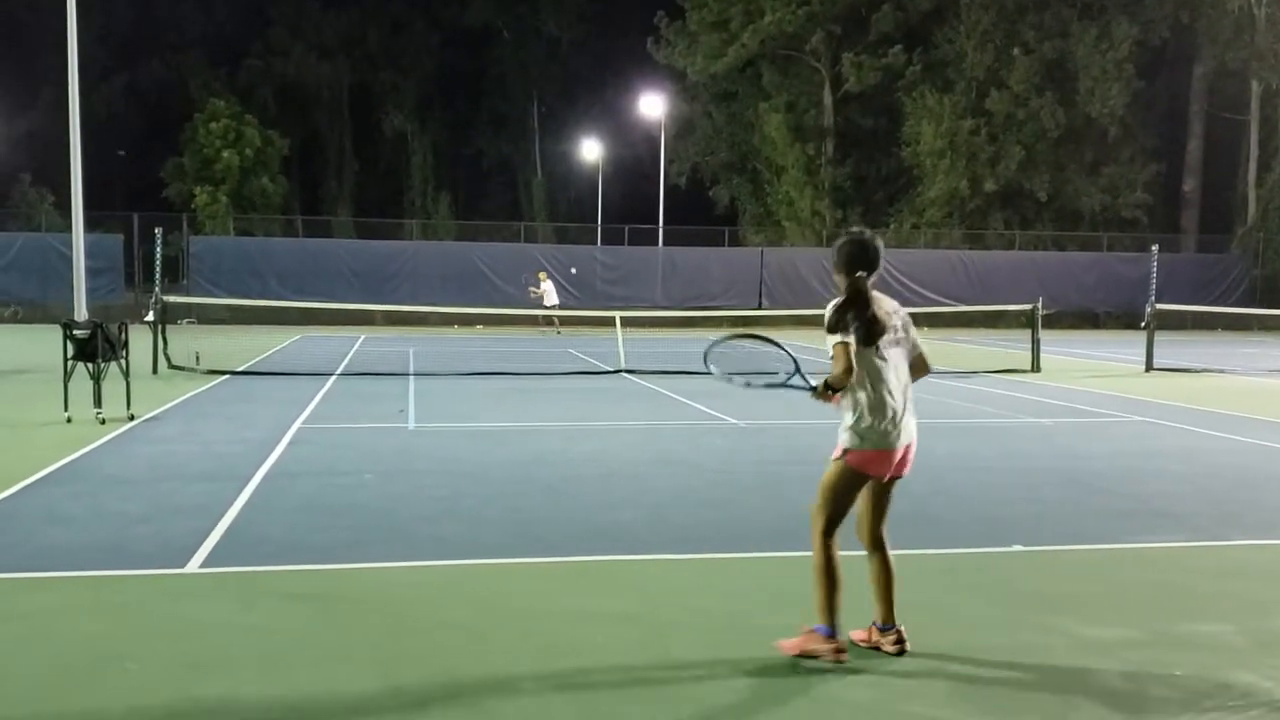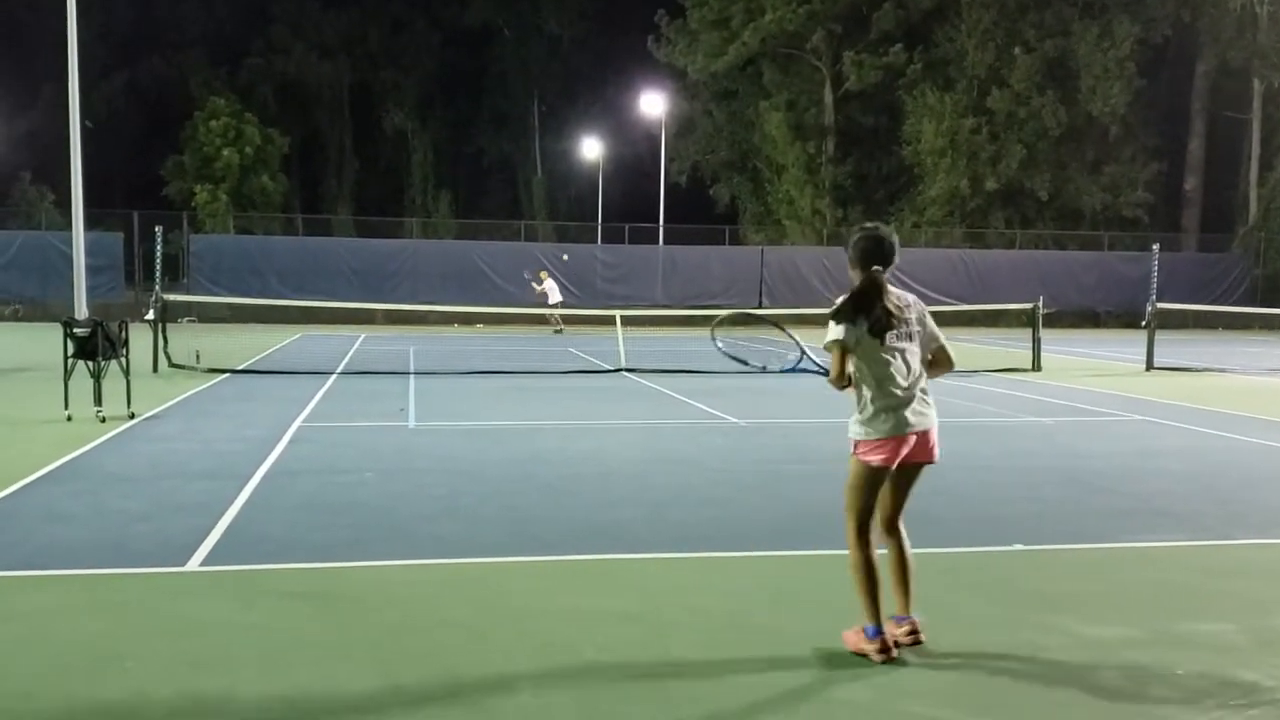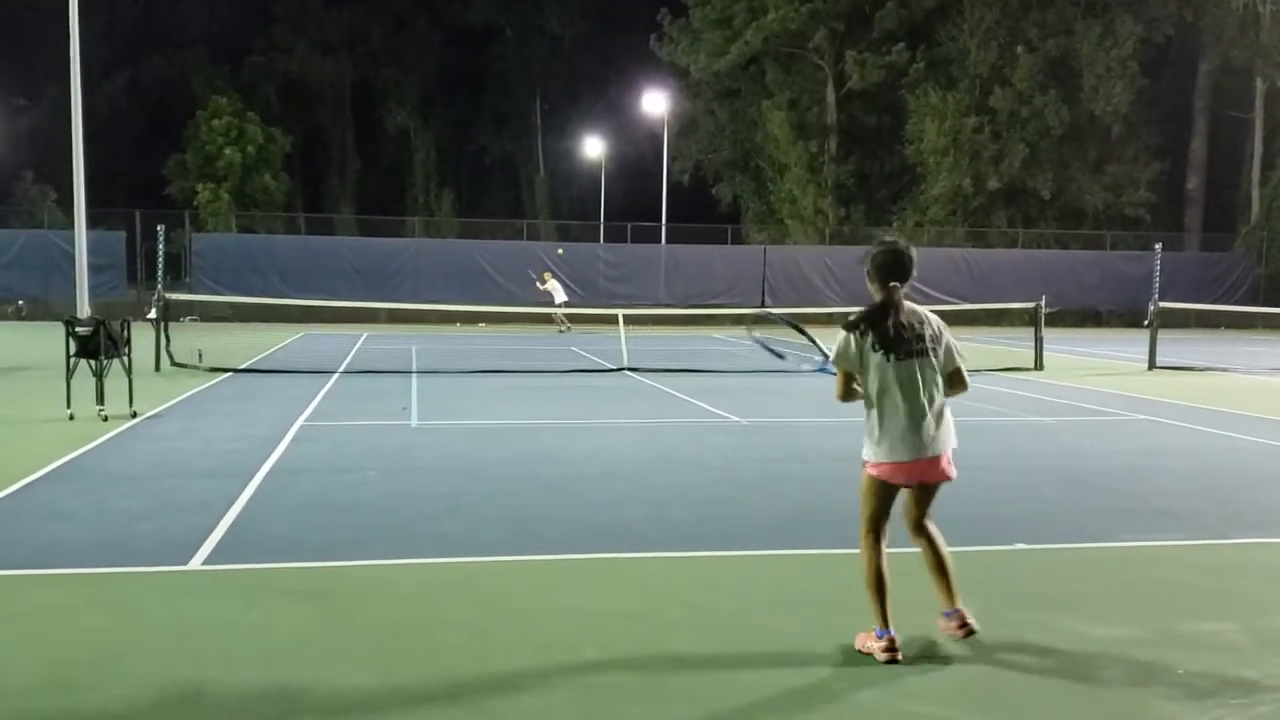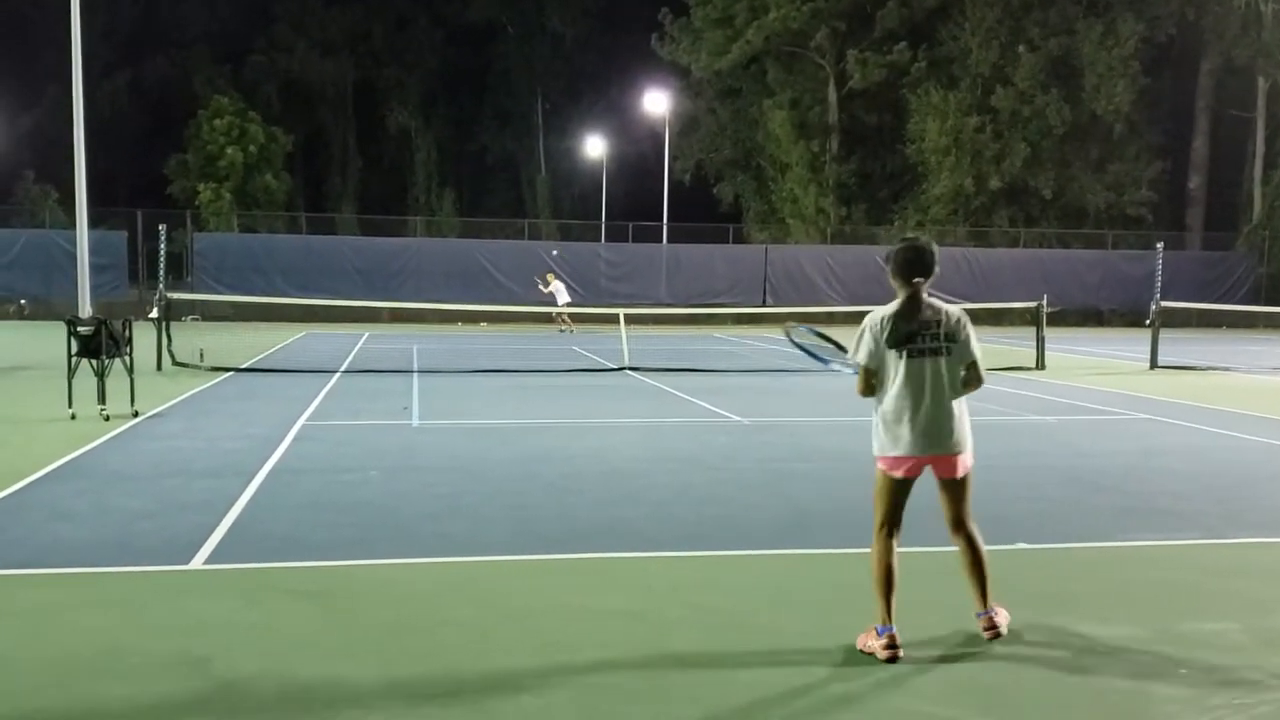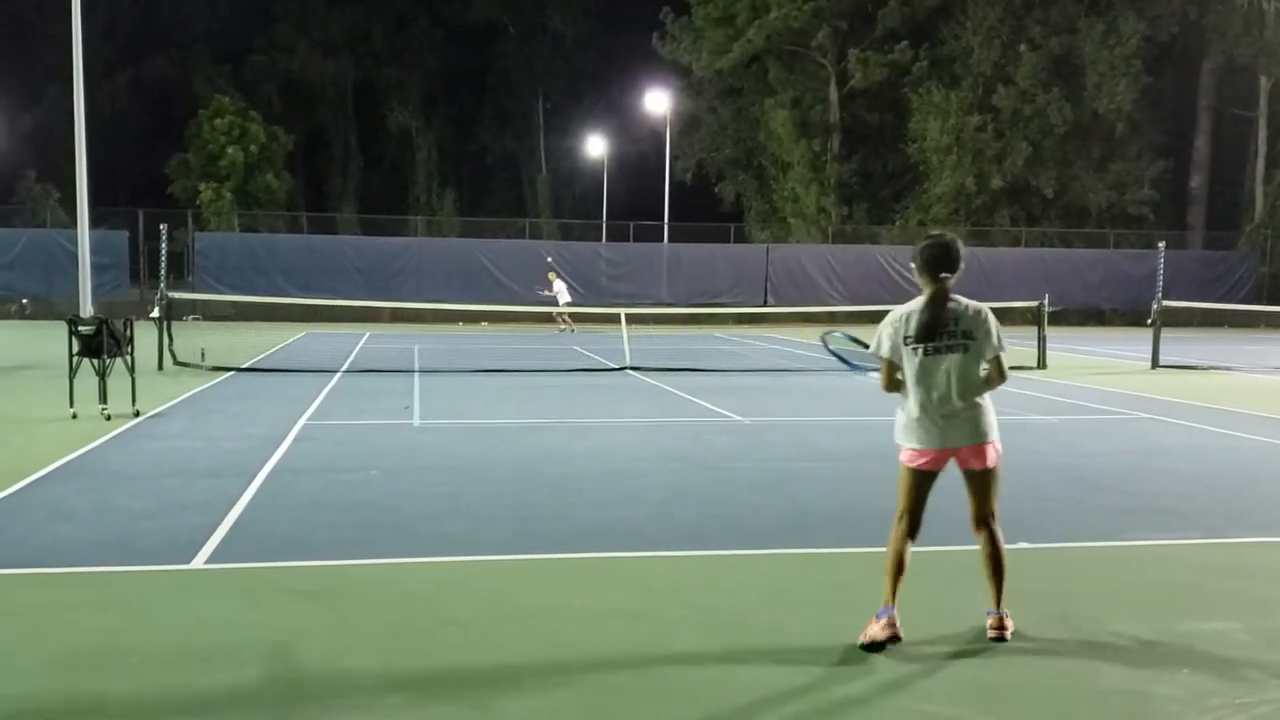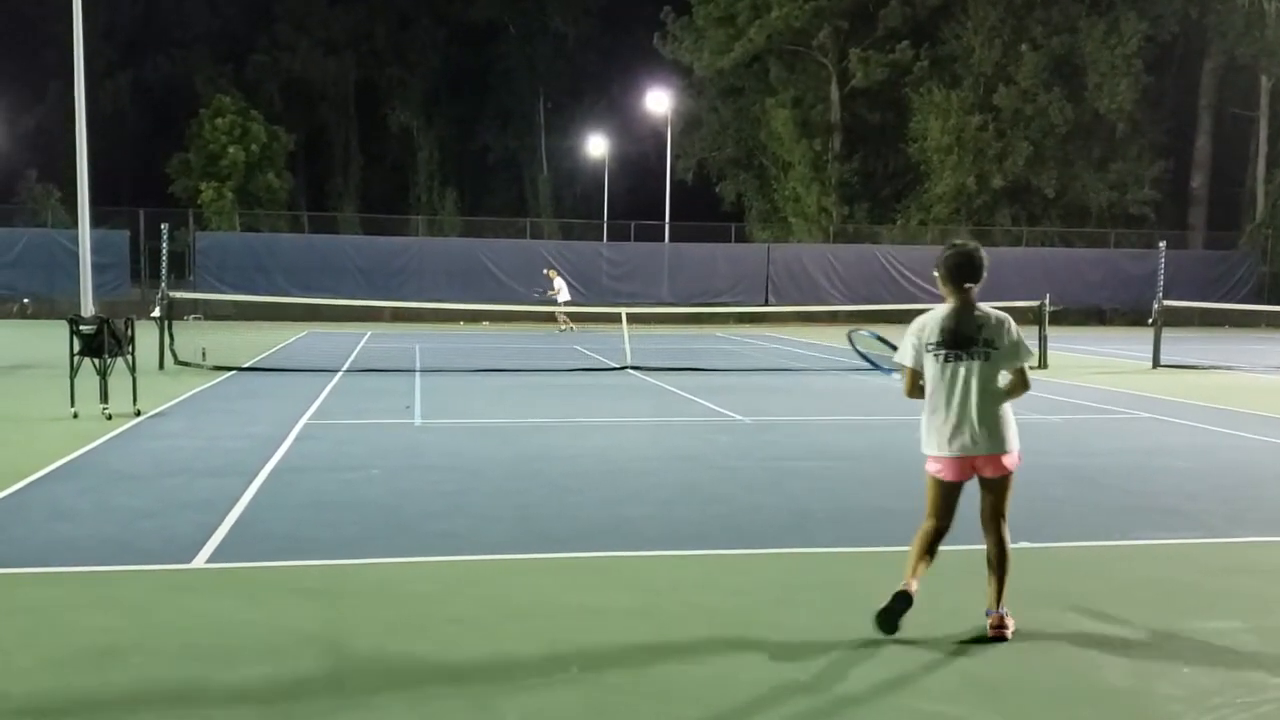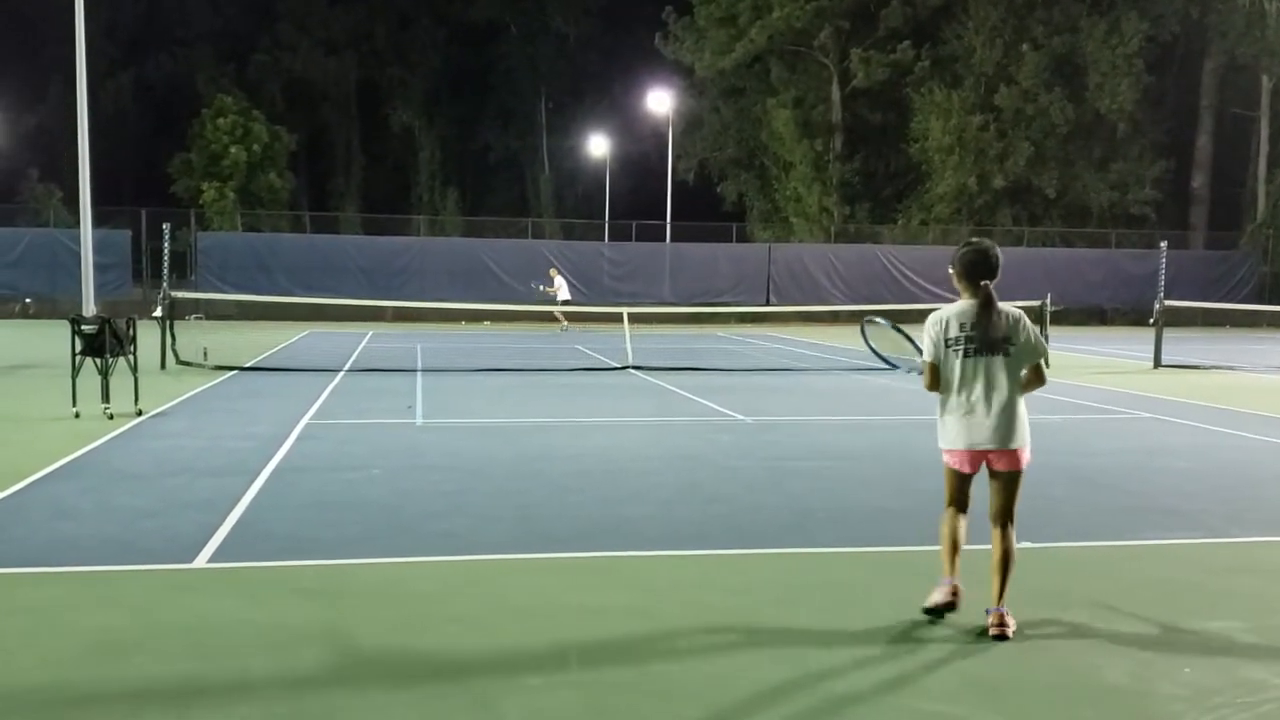
dt=0.1s
person 1, frame 1
left shoulder: (842, 310)
right shoulder: (891, 309)
left elbow: (845, 370)
right elbow: (921, 367)
left wrist: (826, 388)
left hip: (867, 439)
right hip: (901, 436)
left knee: (822, 531)
right knee: (872, 532)
left ankle: (827, 635)
right ankle: (888, 630)
person 1, frame 2
left shoulder: (846, 308)
right shoulder: (912, 304)
left elbow: (838, 377)
right elbow: (944, 363)
left wrist: (851, 379)
left hip: (877, 430)
right hip: (919, 426)
left knee: (858, 530)
right knee: (890, 521)
left ankle: (874, 635)
right ankle: (905, 621)
person 1, frame 3
left shoulder: (859, 325)
right shoulder: (930, 322)
left elbow: (843, 392)
right elbow: (959, 385)
left hip: (889, 448)
right hip: (935, 444)
left knee: (872, 537)
right knee: (920, 523)
left ankle: (884, 637)
right ankle: (954, 614)
person 1, frame 4
left shoulder: (878, 321)
right shoulder: (954, 318)
left elbow: (865, 389)
right elbow: (975, 379)
left hip: (899, 443)
right hip: (950, 440)
left knee: (885, 533)
right knee: (961, 525)
left ankle: (885, 633)
right ankle: (988, 612)
person 1, frame 5
left shoulder: (900, 318)
right shoulder: (978, 314)
left elbow: (888, 383)
right elbow: (999, 375)
left hip: (923, 435)
right hip: (975, 431)
left knee: (905, 525)
right knee: (986, 522)
left ankle: (888, 617)
right ankle: (997, 615)
person 1, frame 6
left shoulder: (923, 326)
right shoulder: (999, 323)
left elbow: (911, 389)
right elbow: (1021, 384)
left hip: (944, 441)
right hip: (993, 440)
left knee: (934, 526)
right knee: (994, 525)
left ankle: (908, 589)
right ankle: (996, 615)
person 1, frame 7
left shoulder: (940, 320)
right shoulder: (1015, 320)
left elbow: (931, 383)
right elbow: (1037, 378)
left hip: (961, 434)
right hip: (1006, 435)
left knee: (955, 508)
right knee: (1001, 521)
left ankle: (949, 584)
right ankle: (998, 613)
